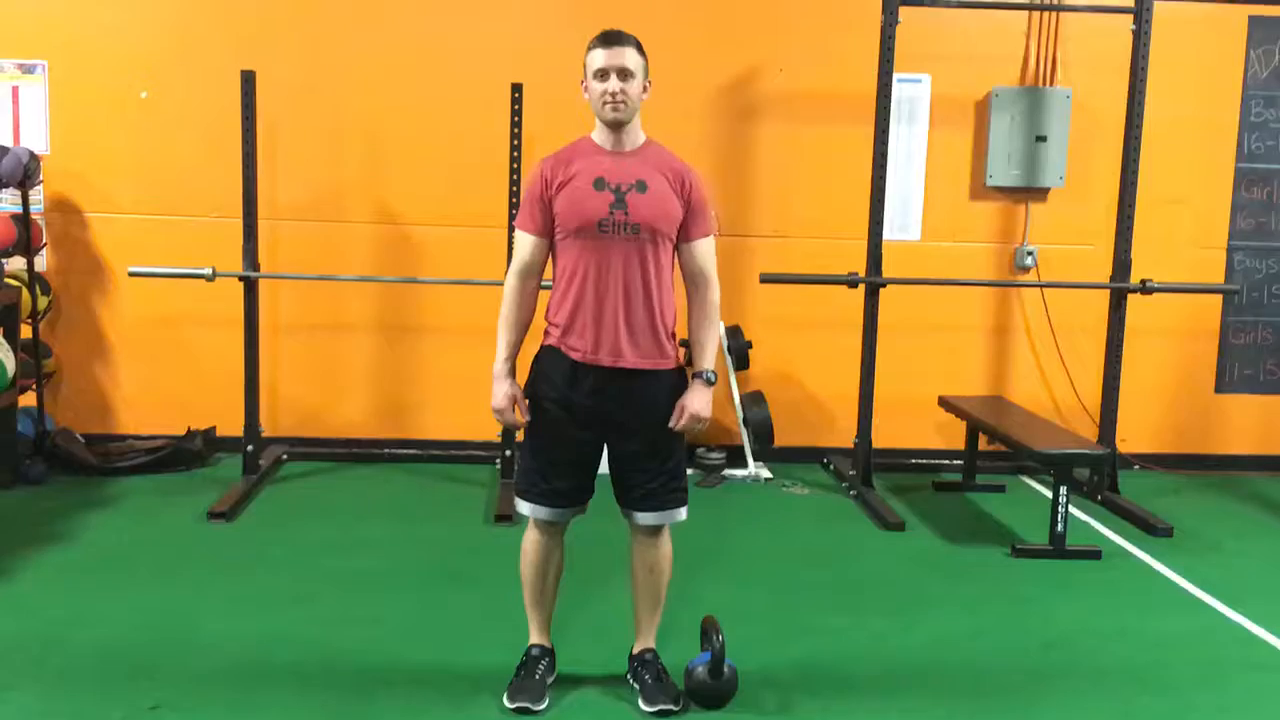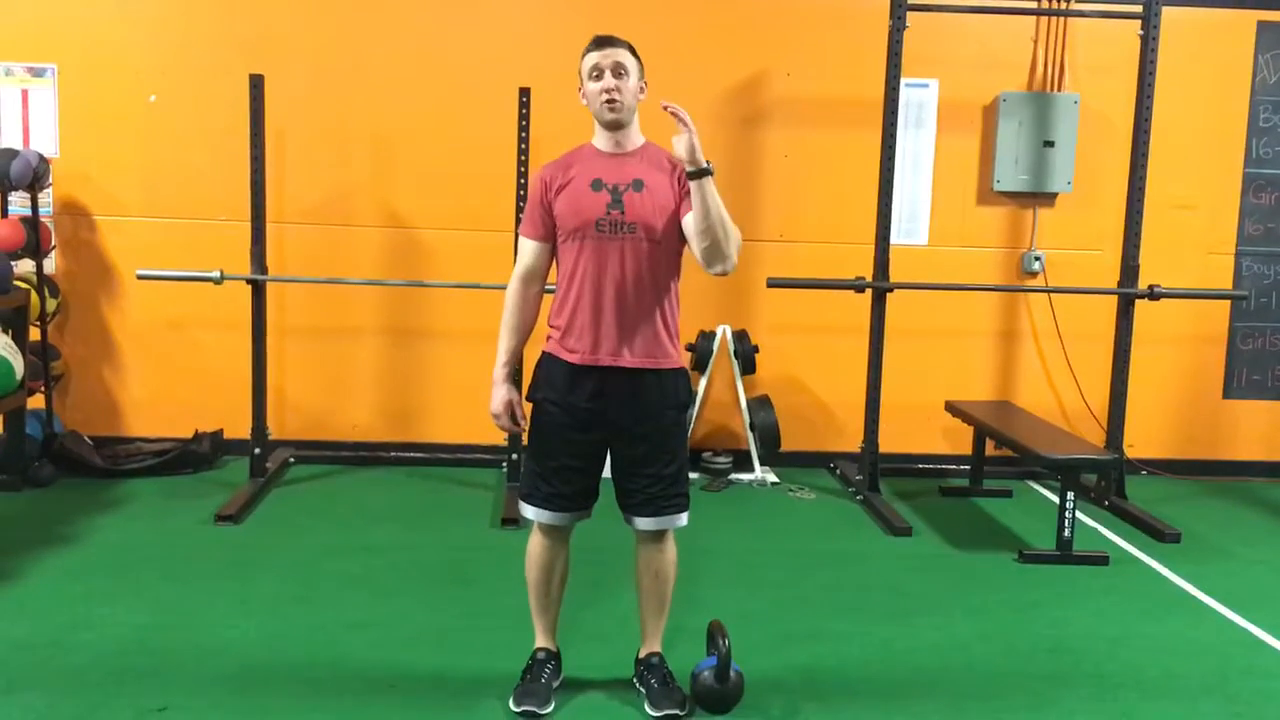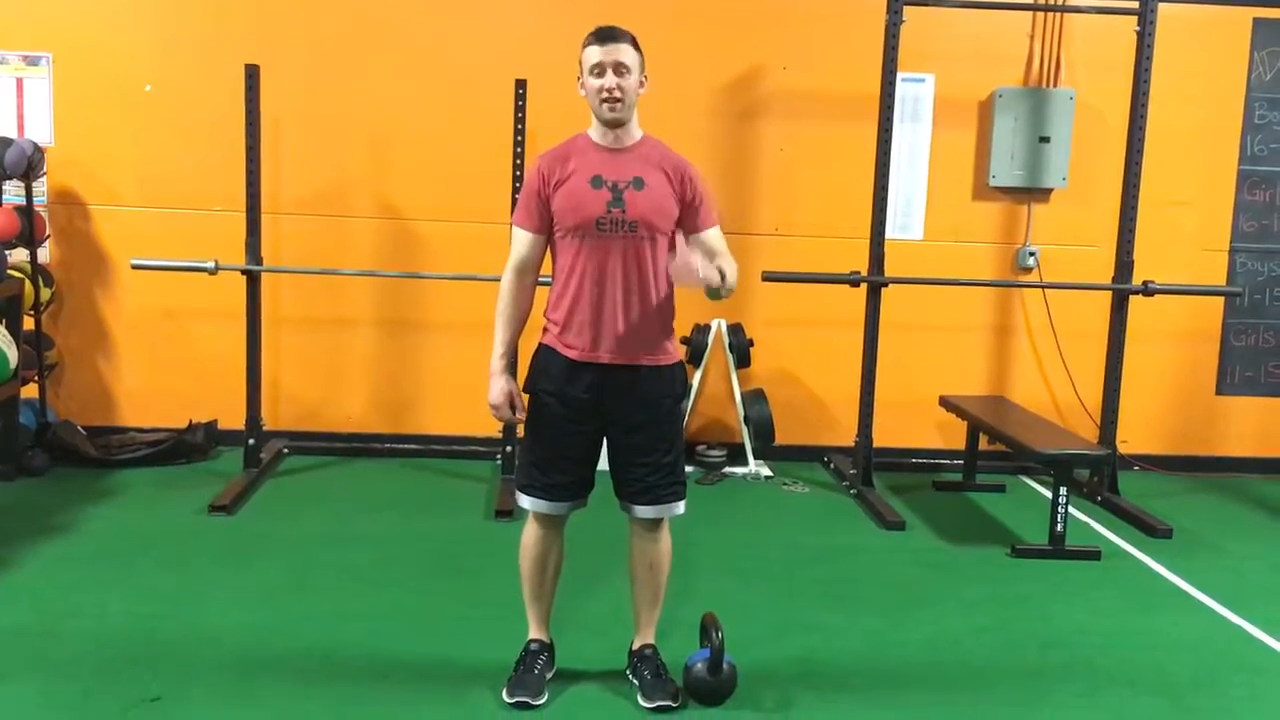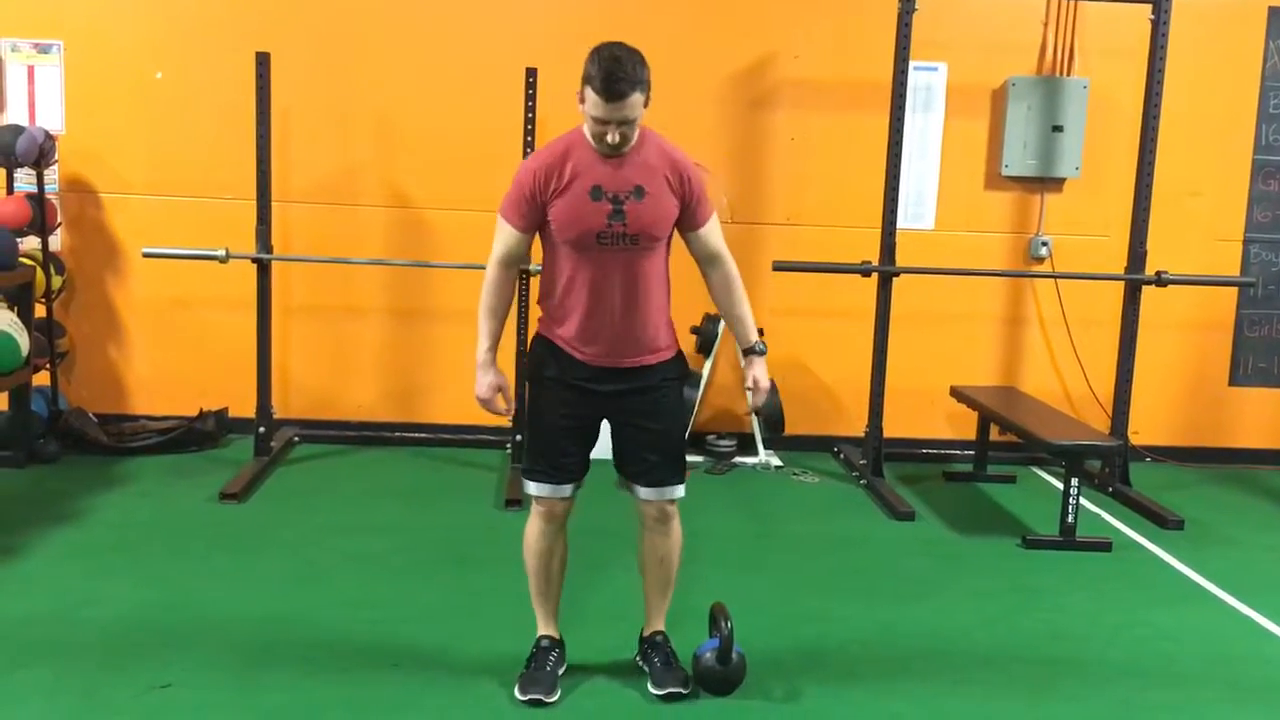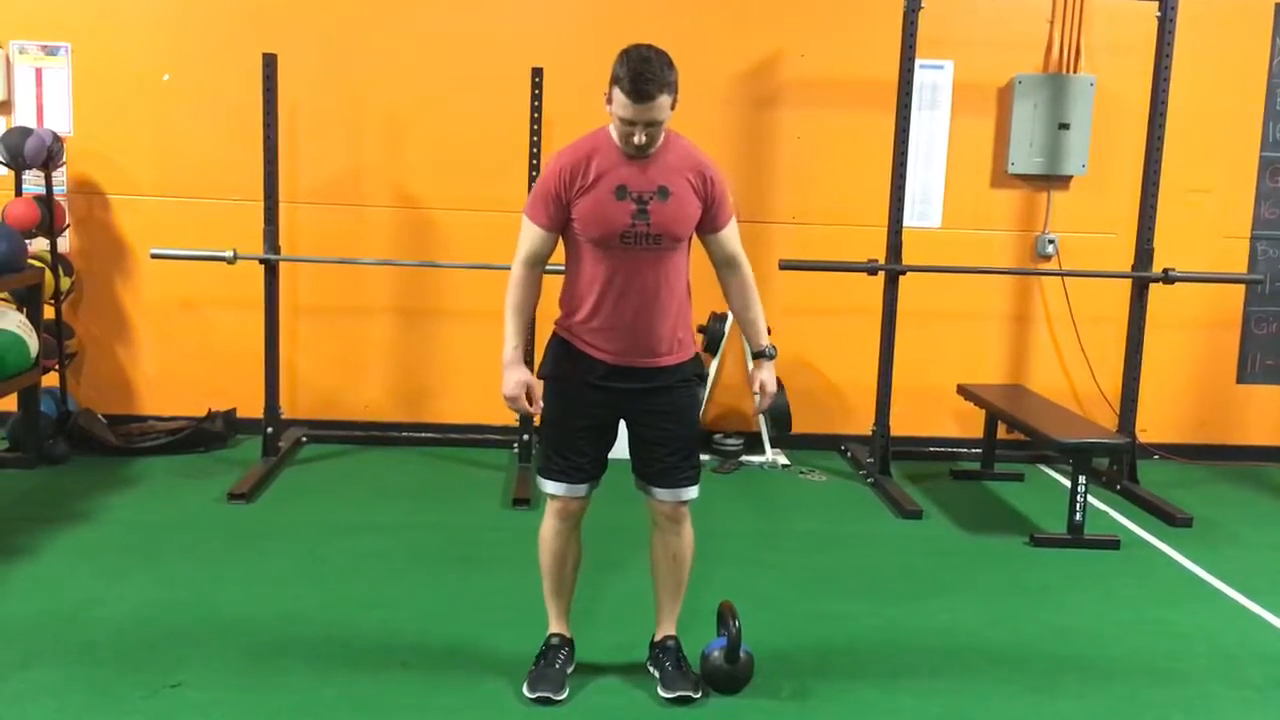
dt=1s
person 1, frame 1
left shoulder: (679, 178)
right shoulder: (554, 172)
left elbow: (703, 283)
right elbow: (523, 274)
left wrist: (703, 378)
right wrist: (503, 368)
left hip: (652, 377)
right hip: (565, 372)
left knee: (652, 522)
right knee: (546, 517)
left ankle: (645, 654)
right ankle: (538, 650)
person 1, frame 2
left shoulder: (678, 174)
right shoulder: (555, 178)
left elbow: (721, 260)
right elbow: (526, 279)
left wrist: (697, 168)
right wrist: (503, 373)
left hip: (654, 378)
right hip: (567, 375)
left knee: (656, 525)
right knee: (550, 521)
left ankle: (651, 659)
right ankle: (544, 654)
person 1, frame 3
left shoulder: (677, 172)
right shoulder: (551, 169)
left elbow: (726, 277)
right elbow: (520, 271)
left wrist: (711, 269)
right wrist: (500, 365)
left hip: (650, 373)
right hip: (564, 369)
left knee: (651, 516)
right knee: (545, 513)
left ankle: (644, 651)
right ankle: (537, 646)
person 1, frame 4
left shoulder: (676, 170)
right shoulder: (544, 169)
left elbow: (714, 260)
right elbow: (503, 264)
left wrist: (752, 348)
right wrist: (486, 359)
left hip: (651, 366)
right hip: (563, 363)
left knee: (660, 507)
right knee: (549, 504)
left ankle: (655, 639)
right ankle: (548, 642)
person 1, frame 5
left shoulder: (699, 173)
right shoulder: (569, 167)
left elbow: (731, 263)
right elbow: (528, 263)
left wrist: (762, 353)
right wrist: (514, 359)
left hip: (669, 369)
right hip: (580, 363)
left knee: (672, 508)
right knee: (563, 503)
left ankle: (666, 643)
right ankle: (558, 639)
